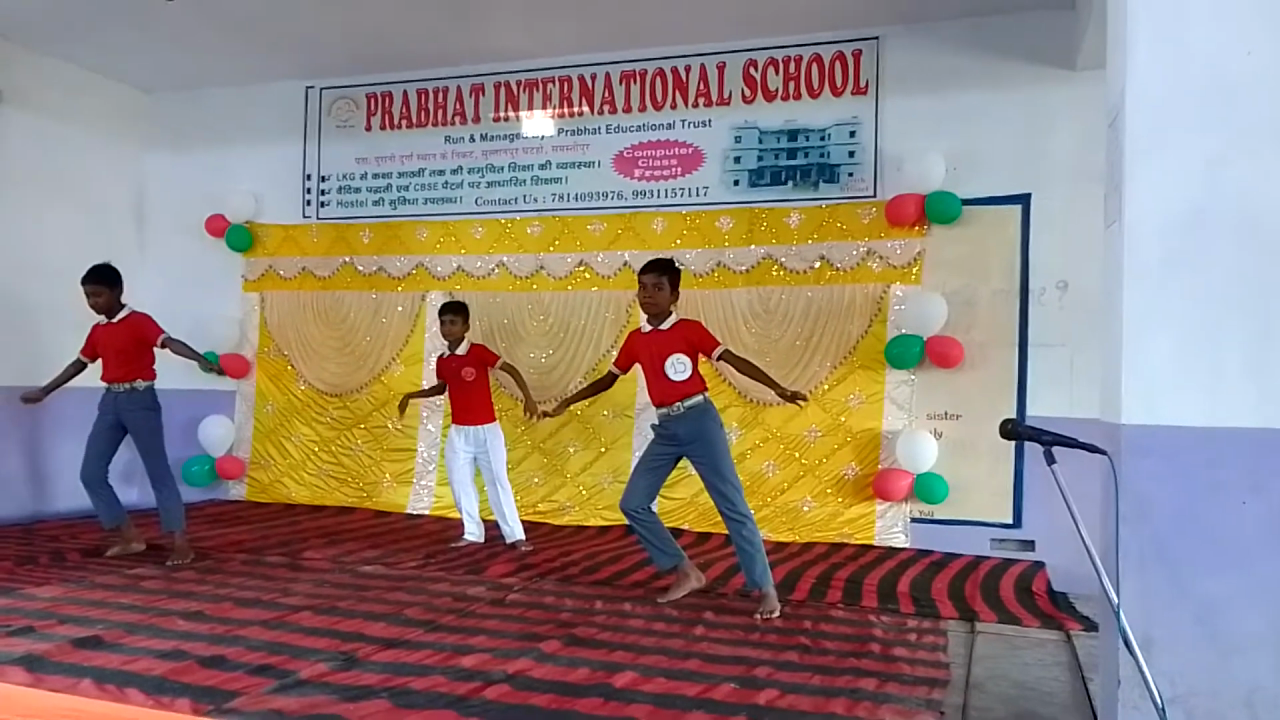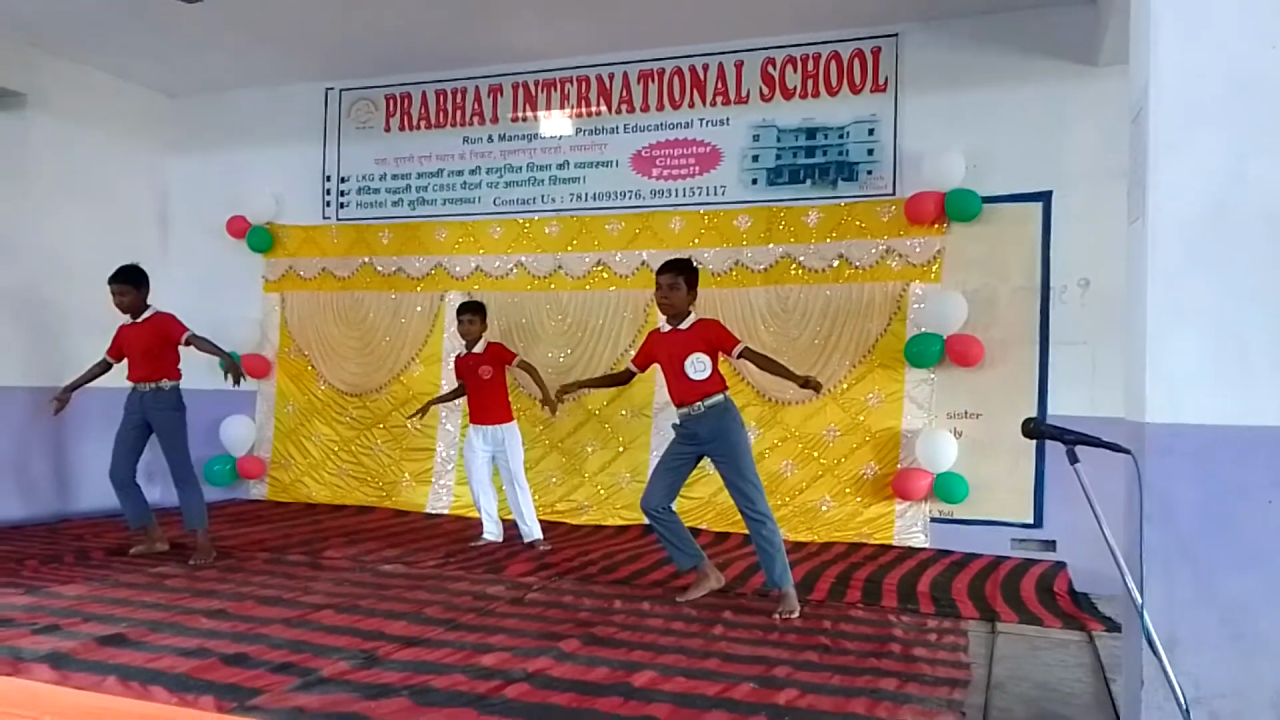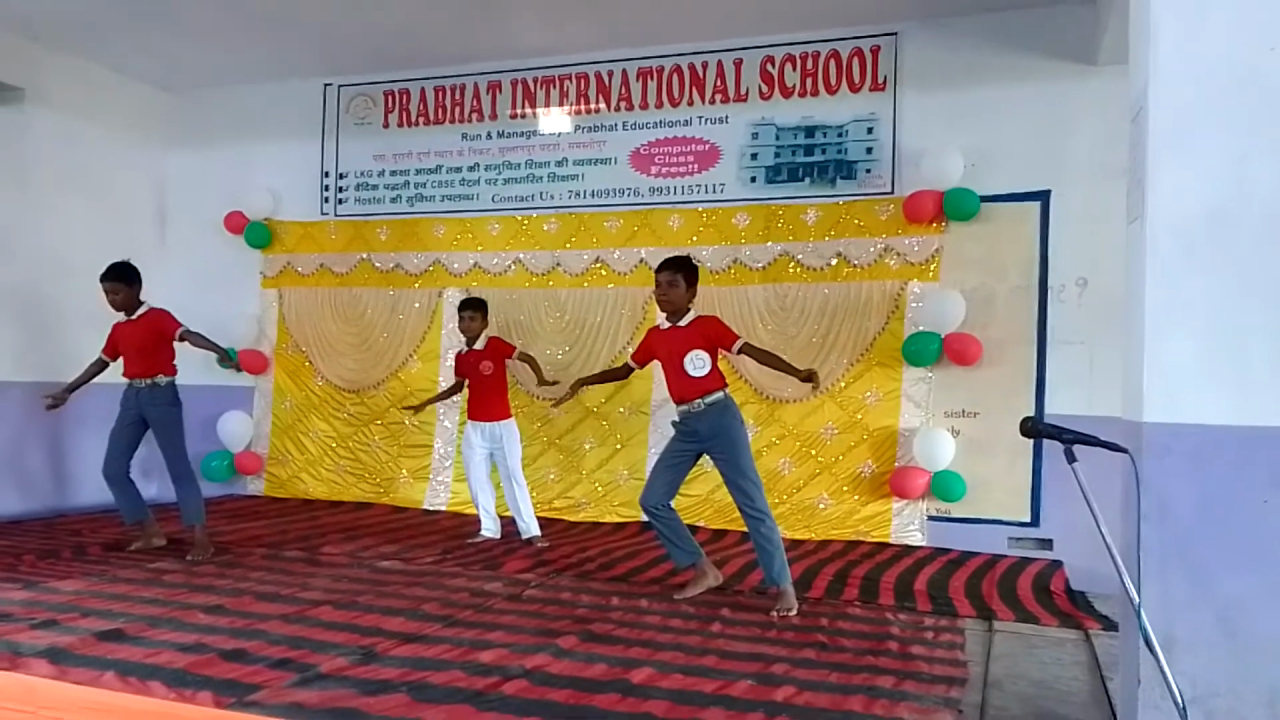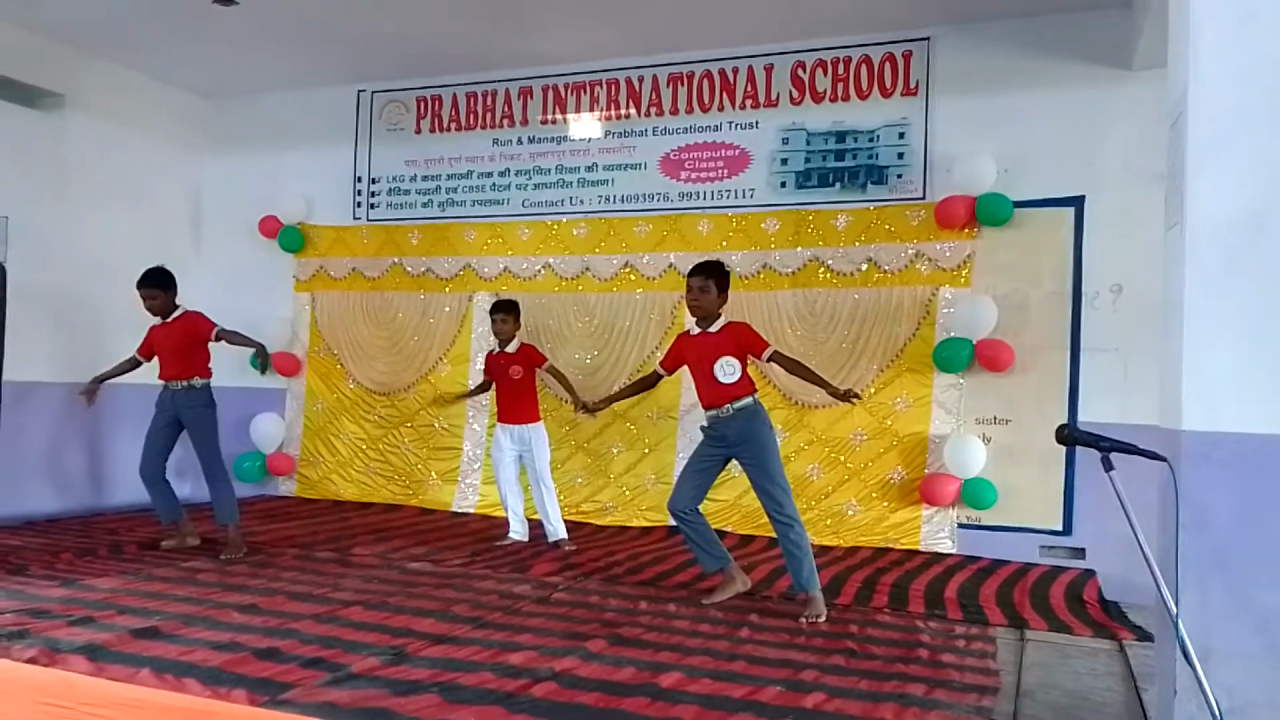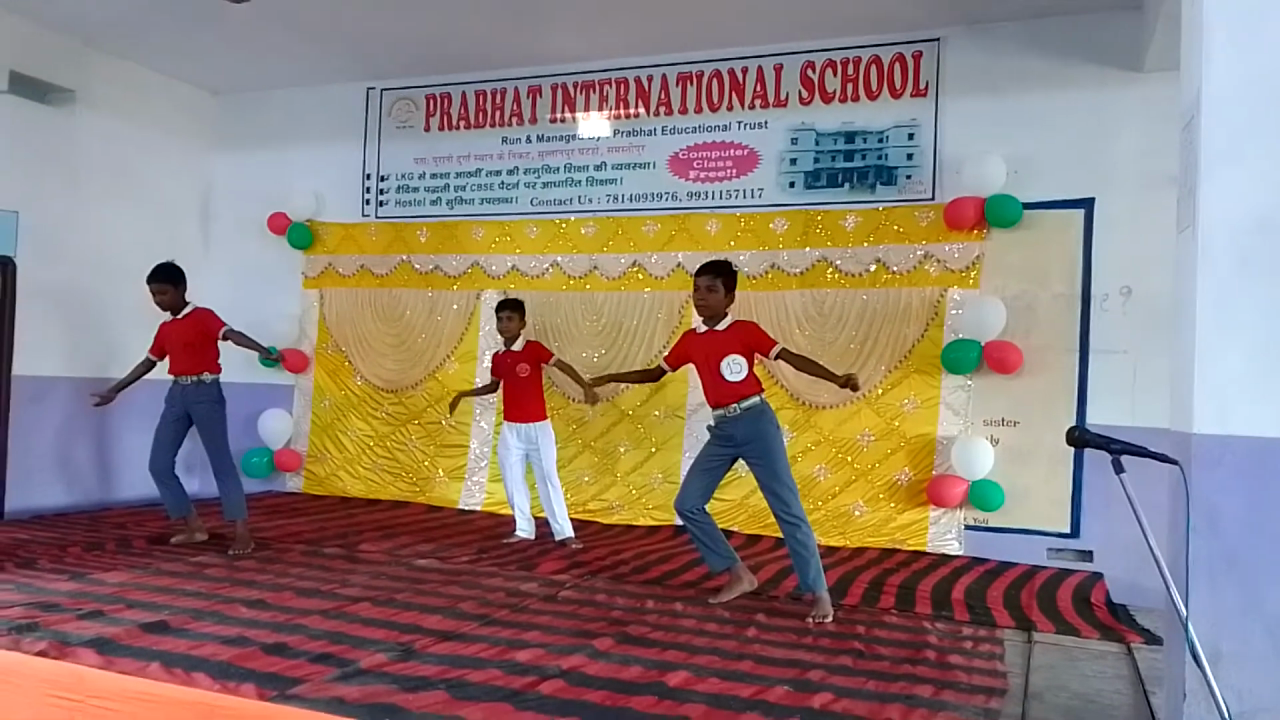
dt=0.5s
person 1, frame 1
left shoulder: (690, 330)
right shoulder: (635, 339)
left elbow: (733, 360)
right elbow: (609, 379)
left wrist: (778, 388)
right wrist: (568, 403)
left hip: (699, 421)
right hip: (665, 429)
left knee: (732, 506)
right knee: (633, 503)
left ankle: (766, 590)
right ankle: (686, 572)
person 1, frame 2
left shoulder: (710, 328)
right shoulder: (655, 340)
left elbow: (754, 357)
right elbow: (625, 376)
left wrist: (797, 379)
right wrist: (581, 385)
left hip: (721, 420)
right hip: (686, 429)
left knee: (753, 506)
right knee: (653, 502)
left ankle: (786, 590)
right ankle: (705, 573)
person 1, frame 3
left shoulder: (709, 326)
right shoulder: (655, 336)
left elbow: (753, 352)
right elbow: (624, 371)
left wrist: (797, 373)
right wrist: (582, 382)
left hip: (720, 417)
right hip: (686, 426)
left knee: (752, 504)
right knee: (652, 500)
left ankle: (784, 587)
right ankle: (704, 571)
person 1, frame 4
left shoulder: (739, 332)
right shoulder: (684, 342)
left elbow: (784, 361)
right elbow: (653, 378)
left wrist: (830, 388)
right wrist: (607, 401)
left hip: (749, 423)
right hip: (715, 431)
left knee: (781, 509)
right knee: (680, 504)
left ankle: (813, 594)
right ankle: (732, 575)
person 1, frame 5
left shoulder: (746, 330)
right shoulder: (690, 339)
left elbow: (791, 358)
right elbow: (656, 373)
left wrist: (836, 378)
right wrist: (612, 379)
left hip: (756, 422)
right hip: (721, 430)
left knee: (787, 509)
right knee: (687, 503)
left ankle: (819, 594)
right ankle: (739, 575)
person 2, frame 1
left shoulder: (139, 322)
right shoulder: (97, 331)
left elbow: (169, 342)
right elbow: (79, 364)
left wrist: (201, 359)
right wrist: (44, 391)
left hip: (139, 400)
right hip: (110, 401)
left knee: (158, 472)
right knee: (91, 473)
left ankle: (181, 543)
right ankle: (129, 537)
person 2, frame 2
left shoulder: (164, 322)
right shoulder: (123, 331)
left elbow: (194, 340)
right elbow: (105, 364)
left wrist: (226, 357)
right wrist: (69, 389)
left hip: (164, 399)
right hip: (136, 401)
left knee: (182, 471)
right knee: (119, 473)
left ankle: (203, 542)
right ankle: (153, 537)
person 2, frame 3
left shoulder: (158, 317)
right shoulder: (118, 329)
left elbow: (188, 335)
right elbow: (101, 363)
left wrist: (220, 352)
right wrist: (67, 391)
left hip: (161, 395)
right hip: (132, 397)
left knee: (179, 467)
right knee: (113, 469)
left ankle: (201, 539)
right ankle: (151, 532)
person 2, frame 4
left shoulder: (194, 320)
right shoulder: (154, 332)
left elbow: (224, 334)
right elbow: (134, 361)
left wrist: (256, 345)
right wrist: (98, 380)
left hip: (195, 397)
right hip: (167, 399)
left knee: (213, 467)
right knee: (150, 469)
left ankle: (235, 537)
right ankle: (185, 531)
person 2, frame 5
left shoulder: (203, 317)
right shoulder: (164, 329)
left elbow: (231, 334)
right elbow: (149, 362)
left wrist: (263, 351)
right wrist: (115, 389)
left hip: (204, 392)
right hip: (176, 394)
left knee: (221, 462)
right knee: (159, 464)
left ankle: (242, 533)
right ankle: (194, 527)
person 3, frame 1
left shoulder: (479, 352)
right shoulder: (442, 361)
left elbow: (512, 370)
left wrist: (528, 399)
right wrist: (411, 395)
left hip: (486, 430)
right hip: (459, 432)
left knee: (497, 482)
right knee: (460, 483)
left ankle: (515, 535)
right ankle: (472, 533)
person 3, frame 2
left shoulder: (496, 350)
right shoulder: (460, 360)
left elbow: (528, 367)
left wrist: (546, 394)
right wrist: (432, 402)
left hip: (504, 429)
right hip: (476, 432)
left knee: (515, 481)
right knee: (479, 483)
left ankle: (533, 534)
right ankle: (491, 532)
person 3, frame 3
left shoulder: (496, 344)
right shoulder: (461, 357)
left elbow: (527, 358)
left wrist: (541, 378)
right wrist: (427, 402)
left hip: (502, 426)
right hip: (474, 428)
left knee: (513, 478)
right knee: (477, 480)
left ankle: (531, 531)
right ankle: (489, 528)
person 3, frame 4
left shoulder: (527, 351)
right shoulder: (491, 358)
left elbow: (555, 373)
left wrist: (576, 397)
right wrist: (459, 397)
left hip: (531, 429)
right hip: (504, 431)
left knee: (541, 481)
right knee: (506, 483)
left ankle: (558, 534)
right ankle: (517, 531)
person 3, frame 5
left shoulder: (534, 348)
right shoulder: (497, 357)
left elbow: (563, 366)
right elbow: (493, 387)
left wrist: (585, 386)
right wrist: (463, 394)
left hip: (538, 427)
right hip: (511, 429)
left knee: (548, 479)
right knee: (513, 481)
left ankle: (564, 532)
right ankle: (524, 529)
